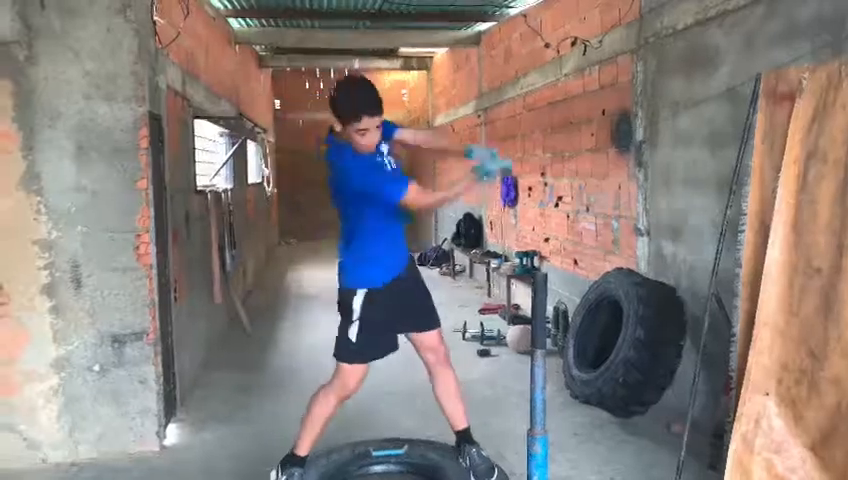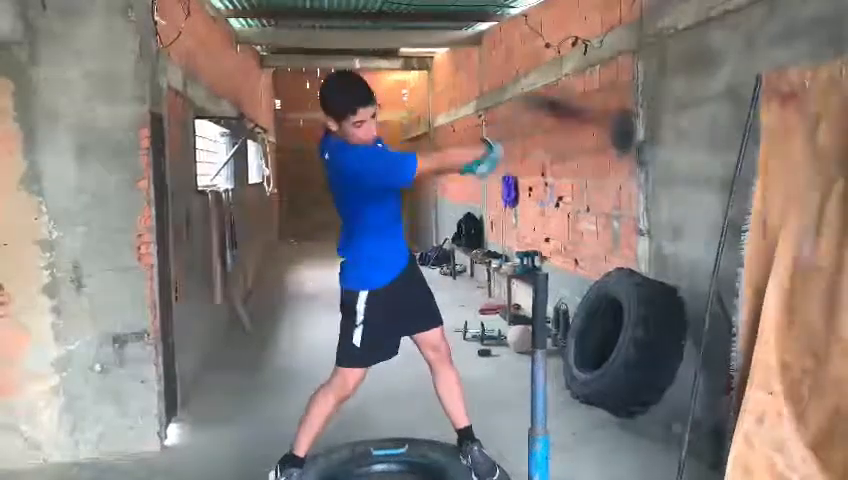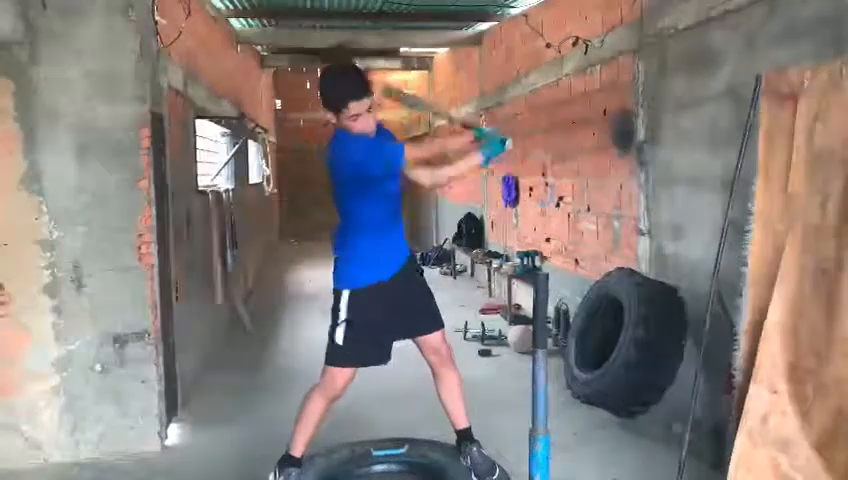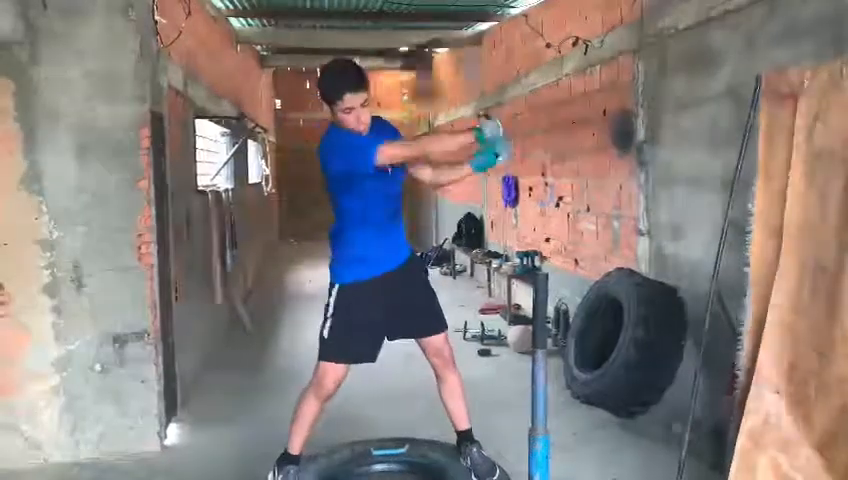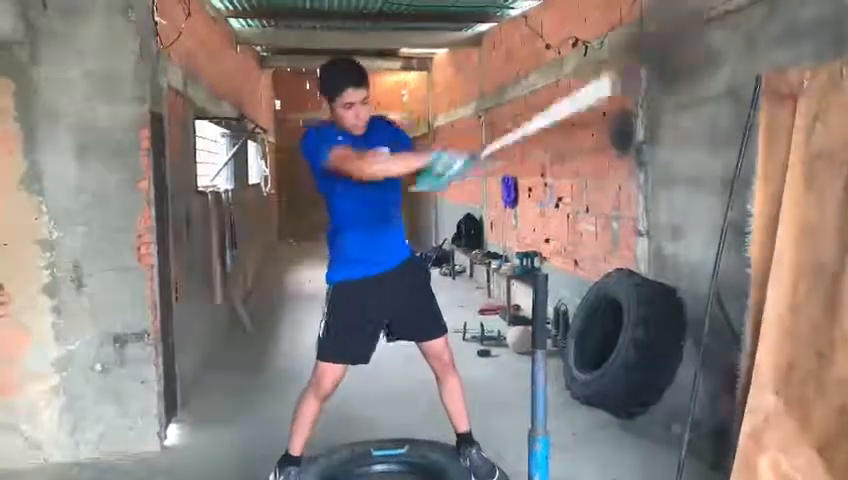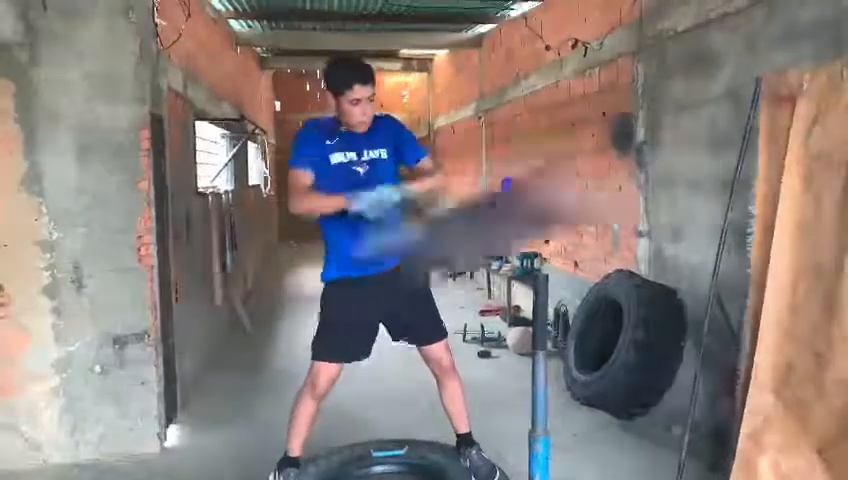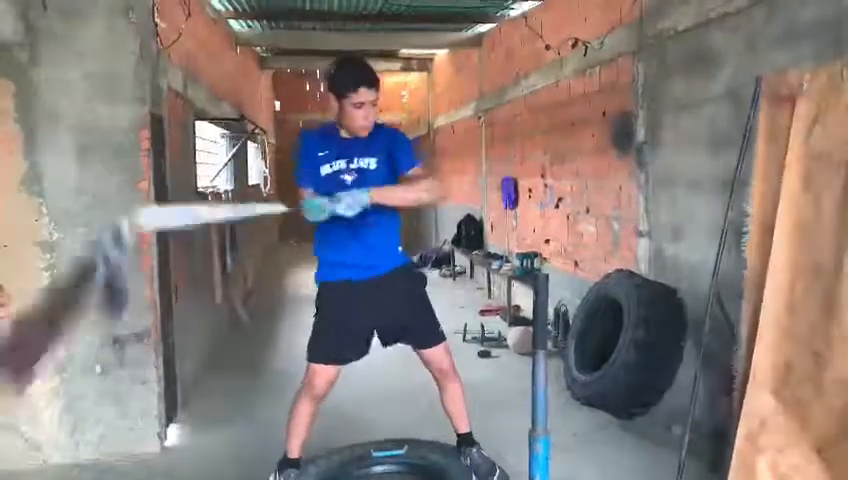
dt=0.1s
person 1, frame 1
left shoulder: (371, 133)
right shoulder: (354, 165)
left elbow: (417, 138)
right elbow: (421, 201)
left wrist: (465, 152)
right wrist: (473, 176)
left hip: (398, 267)
right hip: (366, 280)
left knee: (437, 355)
right knee: (346, 381)
left ankle: (466, 445)
person 1, frame 2
left shoulder: (361, 134)
right shoulder: (357, 162)
left elbow: (402, 163)
right elbow: (433, 162)
left wrist: (466, 161)
right wrist: (484, 150)
left hip: (400, 266)
right hip: (369, 282)
left knee: (439, 352)
right knee: (345, 382)
left ankle: (468, 444)
person 1, frame 3
left shoulder: (373, 137)
right shoulder: (350, 148)
left elbow: (424, 176)
right elbow: (428, 150)
left wrist: (481, 156)
right wrist: (478, 136)
left hip: (400, 266)
right hip: (360, 281)
left knee: (440, 354)
right knee: (334, 382)
left ankle: (467, 444)
person 1, frame 4
left shoulder: (379, 130)
right shoulder: (337, 144)
left elbow: (429, 174)
right elbow: (419, 149)
left wrist: (475, 164)
right wrist: (477, 135)
left hip: (402, 266)
right hip: (356, 279)
left knee: (443, 355)
right knee: (327, 381)
left ankle: (467, 444)
person 1, frame 5
left shoulder: (385, 130)
right shoulder: (318, 138)
left elbow: (418, 178)
right elbow: (359, 167)
left wrist: (433, 168)
right wrist: (431, 158)
left hip: (402, 266)
right hip: (352, 278)
left knee: (443, 360)
right knee: (323, 382)
left ankle: (467, 445)
person 1, frame 6
left shoulder: (389, 129)
right shoulder: (312, 137)
left elbow: (432, 175)
right elbow: (299, 201)
left wrist: (399, 190)
right wrist: (352, 199)
left hip: (398, 270)
right hip: (346, 279)
left knee: (443, 363)
right knee: (319, 381)
person 1, frame 7
left shoulder: (391, 140)
right shoulder: (312, 143)
left elbow: (432, 189)
right elbow: (308, 199)
left wrist: (369, 196)
right wrist: (310, 206)
left hip: (393, 276)
right hip: (338, 284)
left knee: (443, 367)
right knee: (316, 384)
left ankle: (467, 446)
